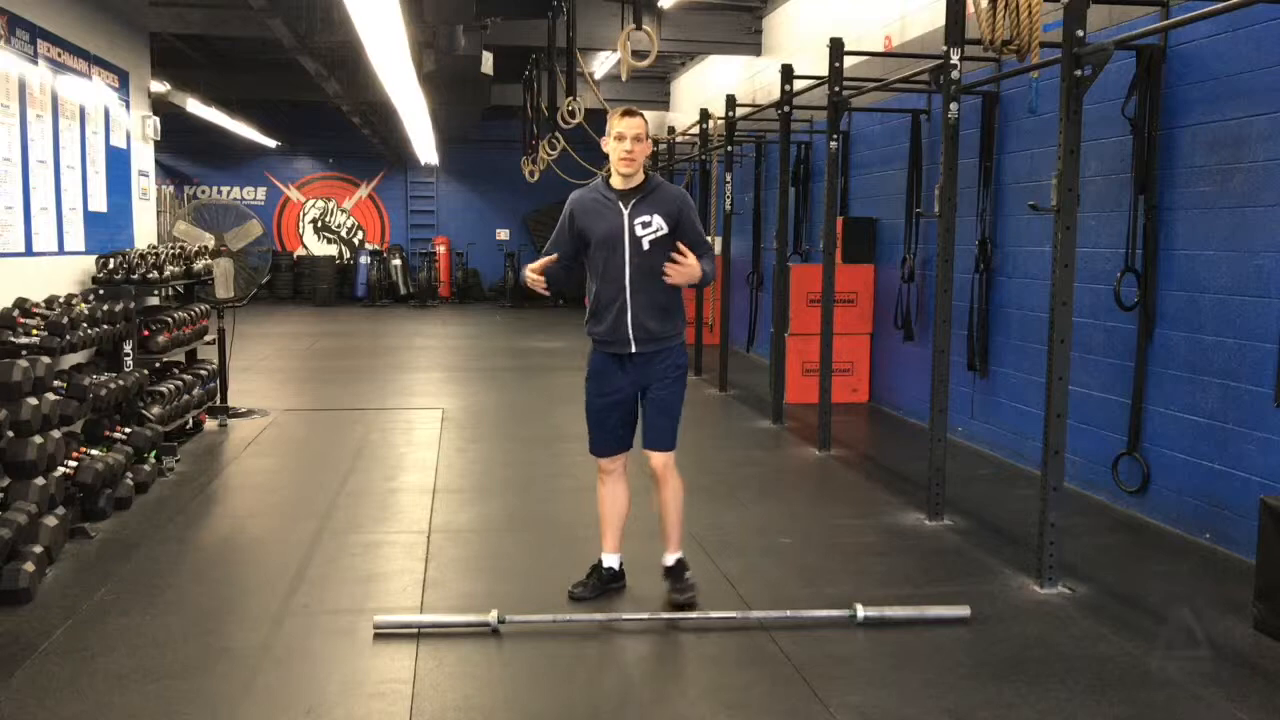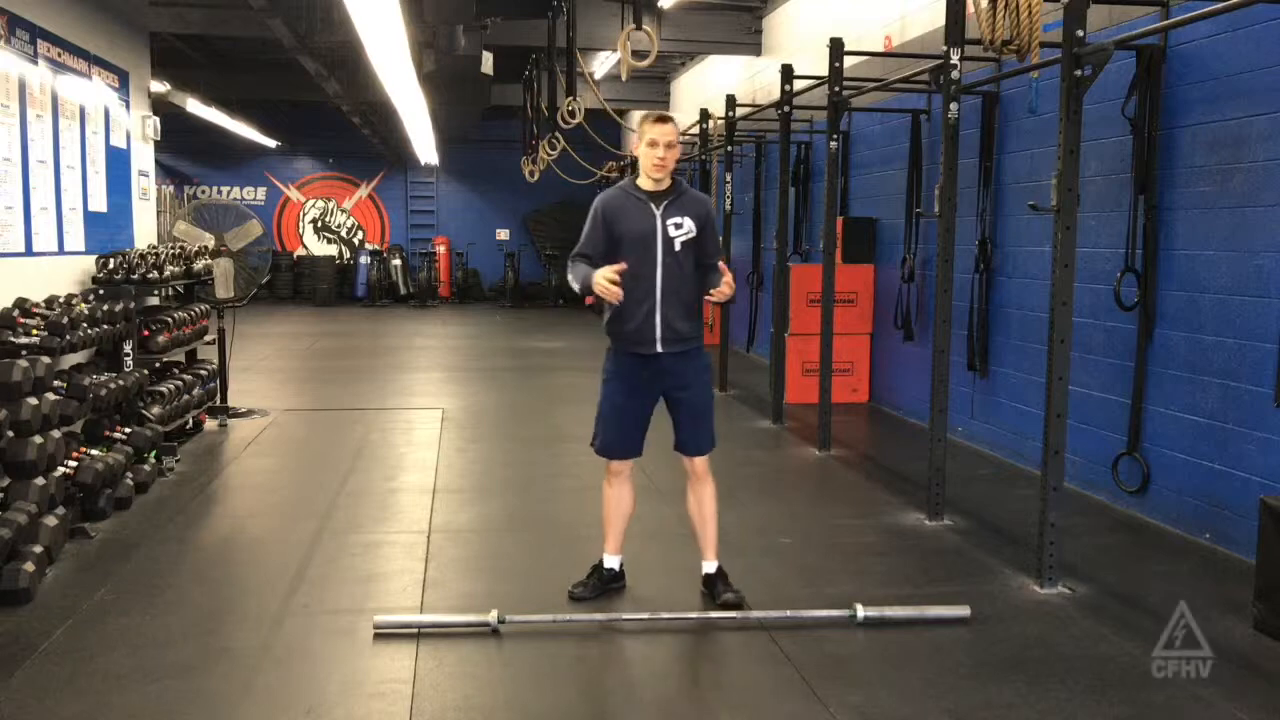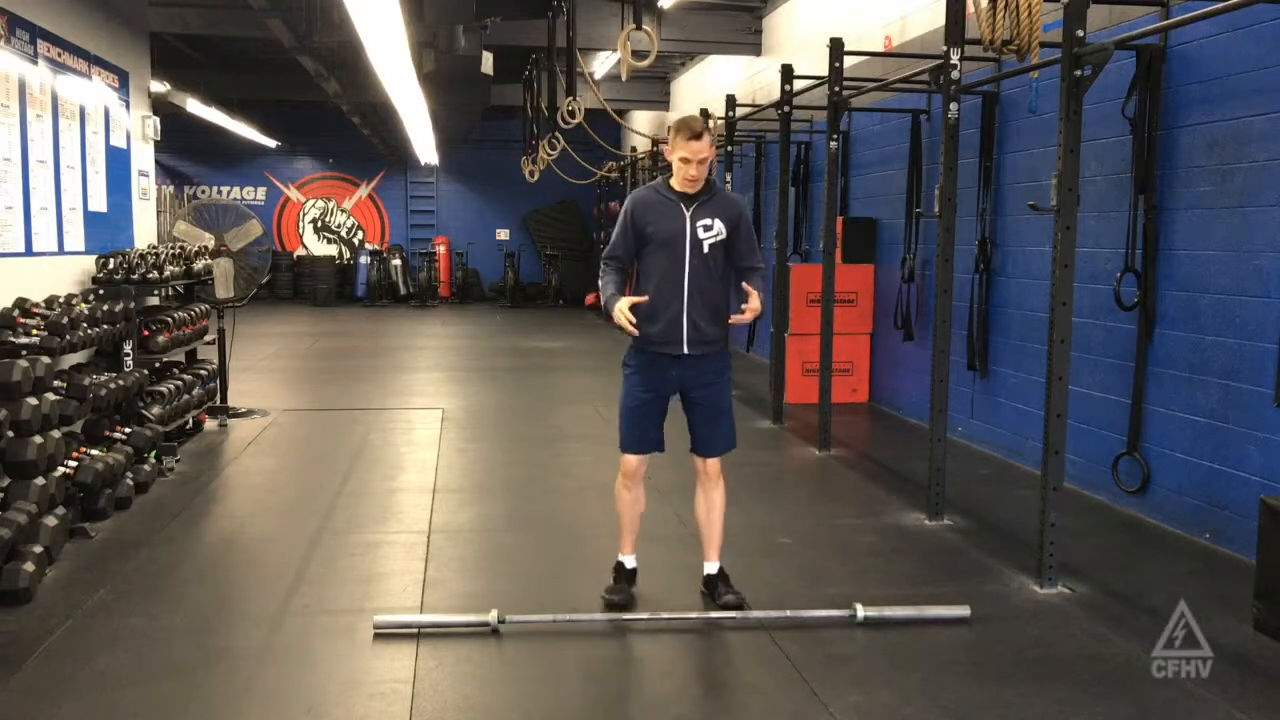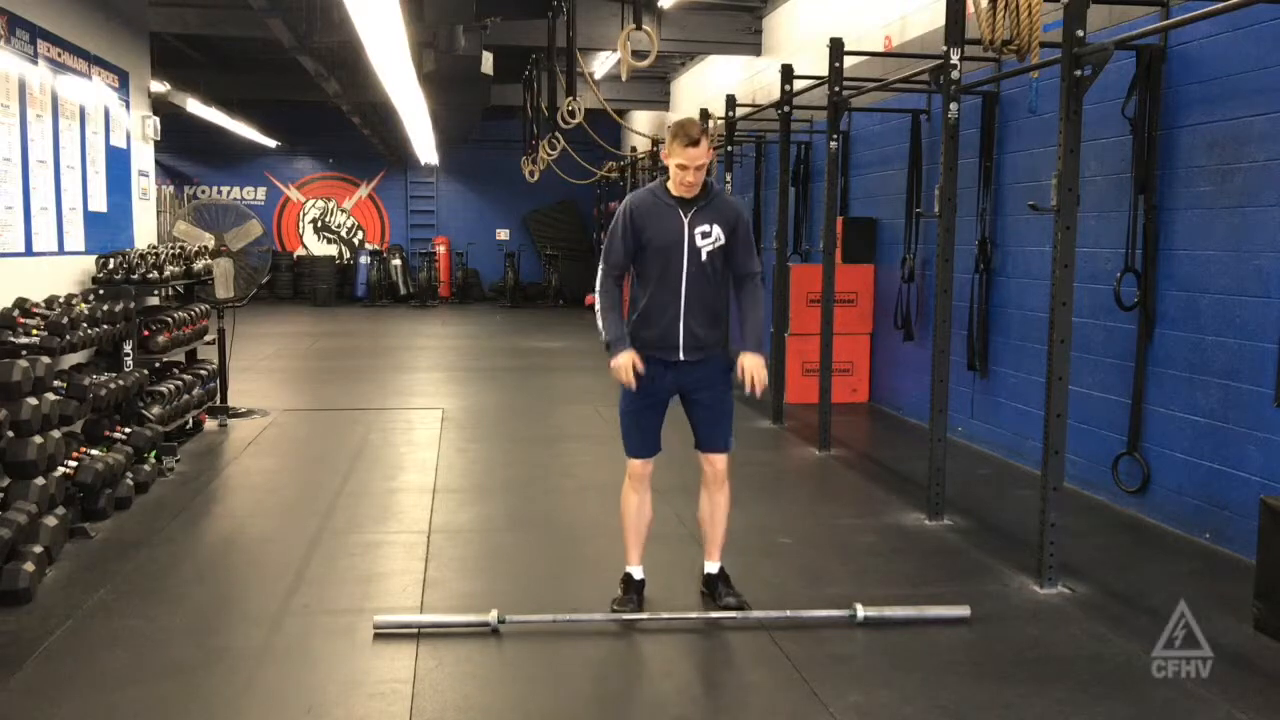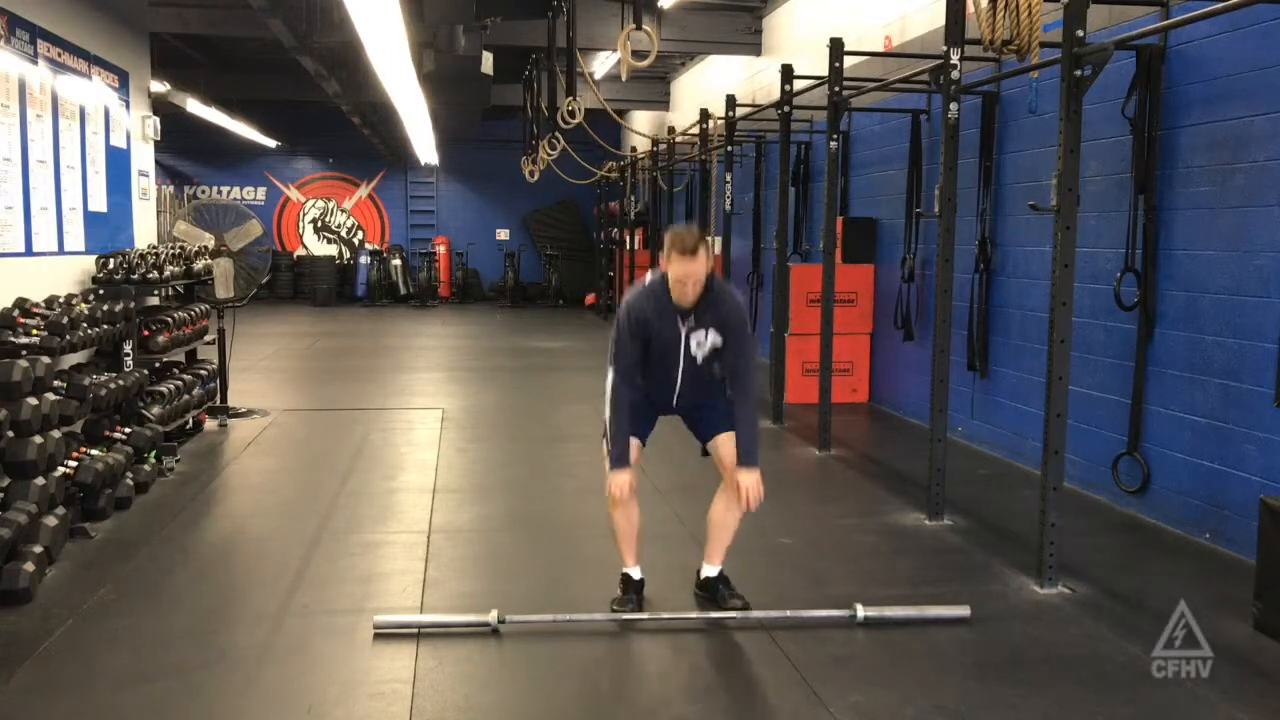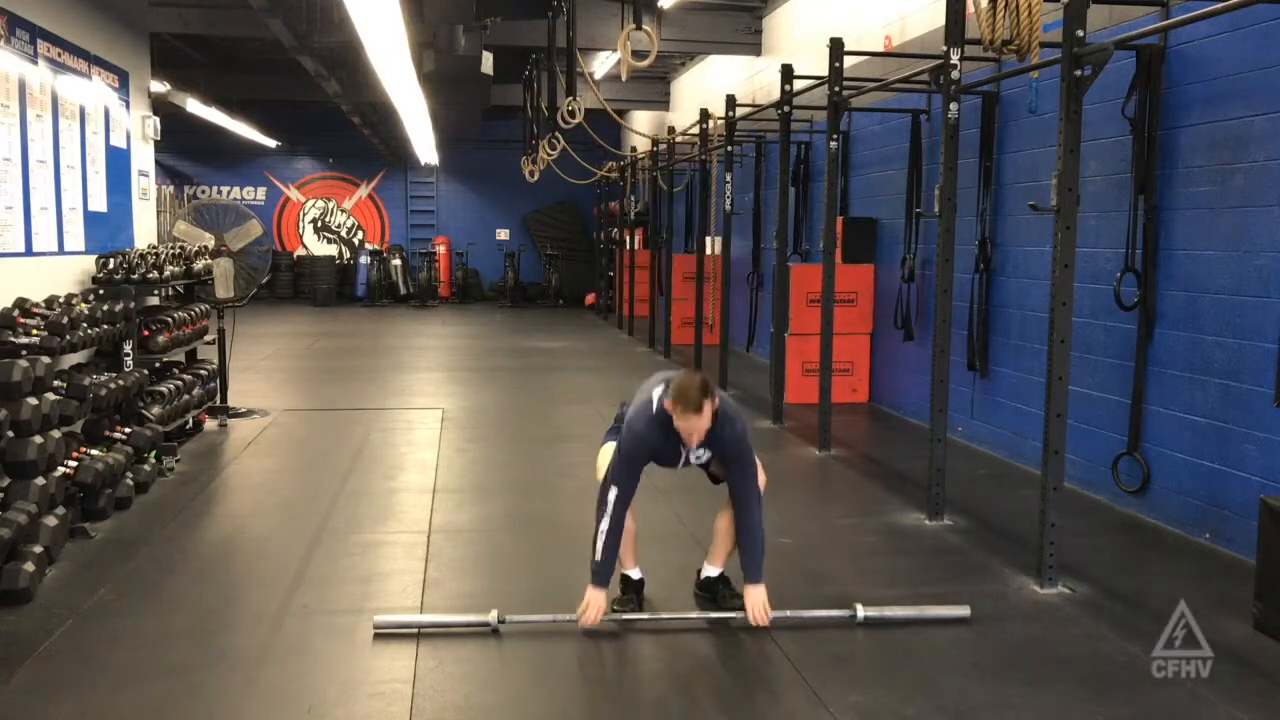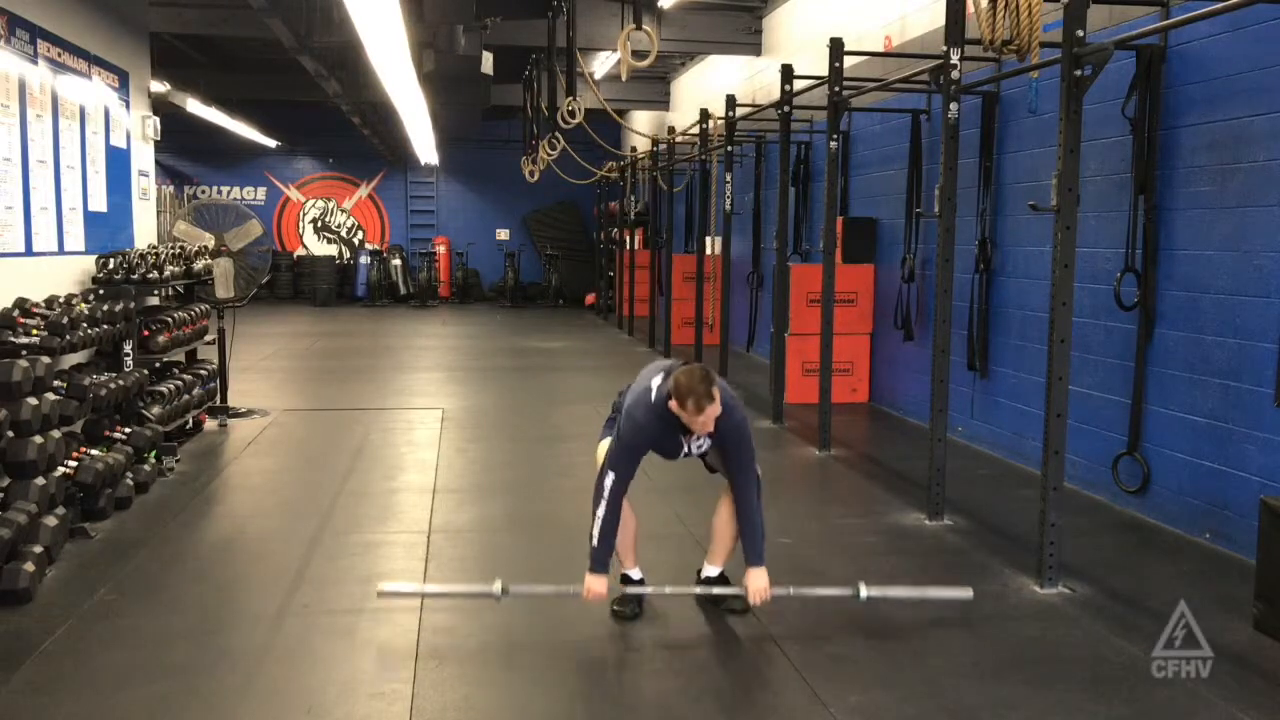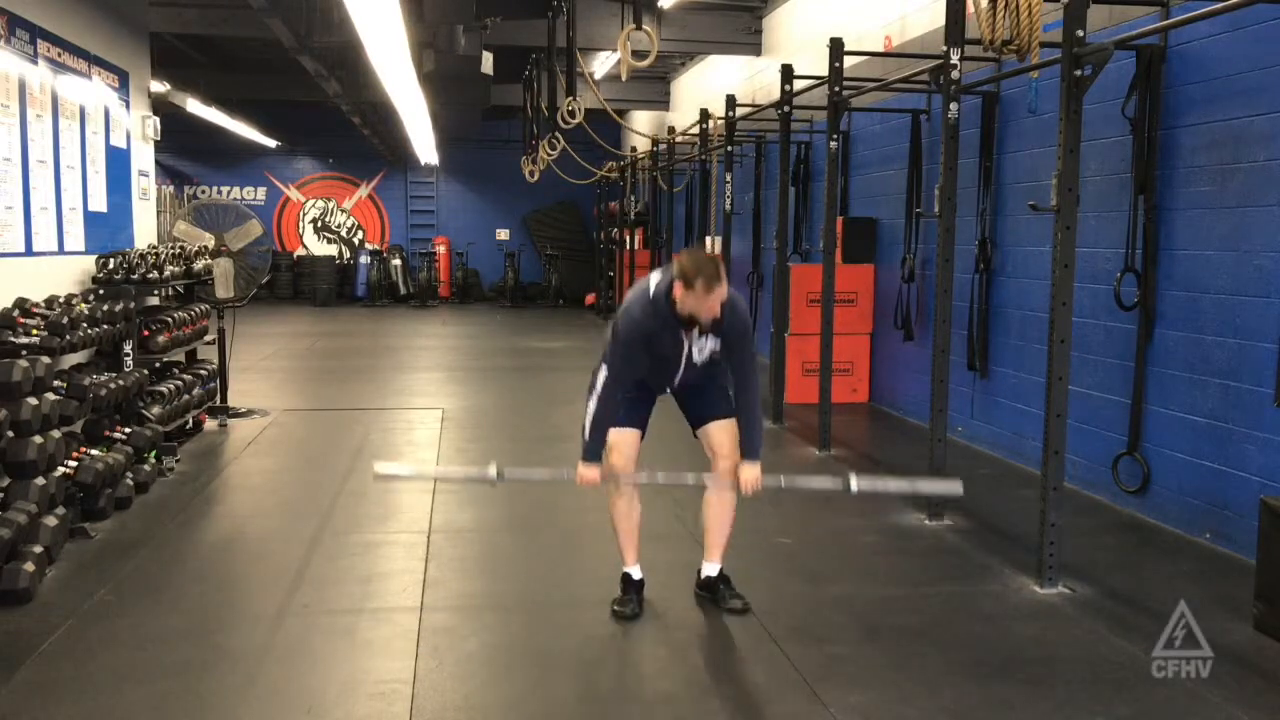
dt=0.3s
person 1, frame 1
left shoulder: (673, 200)
right shoulder: (583, 203)
left elbow: (707, 260)
right elbow: (561, 262)
left wrist: (697, 273)
right wrist: (535, 272)
left hip: (662, 352)
right hip: (607, 354)
left knee: (660, 462)
right knee: (608, 464)
left ankle: (674, 563)
right ankle: (610, 565)
person 1, frame 2
left shoulder: (697, 206)
right shoulder: (611, 204)
left elbow: (709, 268)
right elbow: (579, 264)
left wrist: (722, 285)
right wrist: (593, 279)
left hip: (687, 356)
right hip: (629, 357)
left knee: (699, 466)
right knee: (617, 466)
left ankle: (711, 570)
right ankle: (610, 567)
person 1, frame 3
left shoulder: (730, 208)
right shoulder: (641, 204)
left elbow: (750, 269)
right elbow: (612, 264)
left wrist: (752, 299)
right wrist: (614, 300)
left hip: (708, 358)
right hip: (649, 355)
left knee: (710, 468)
right knee: (632, 466)
left ankle: (713, 572)
right ankle: (626, 566)
person 1, frame 4
left shoulder: (730, 212)
right shoulder: (637, 207)
left elbow: (748, 281)
right elbow: (608, 278)
left wrist: (752, 346)
right wrist: (617, 342)
left hip: (709, 362)
right hip: (646, 360)
left knee: (717, 468)
right knee: (639, 471)
left ankle: (713, 572)
right ankle: (633, 576)
person 1, frame 5
left shoulder: (729, 306)
right shoulder: (639, 305)
left elbow: (743, 383)
right elbow: (621, 380)
left wrist: (749, 461)
right wrist: (618, 461)
left hip: (703, 390)
right hip: (644, 391)
left knee: (738, 473)
right knee: (621, 483)
left ankle: (710, 576)
right ankle: (632, 578)
person 1, frame 6
left shoulder: (731, 425)
right shoulder: (641, 426)
left elbow: (747, 500)
right elbow: (614, 500)
left wrist: (754, 581)
right wrist: (598, 583)
left knee: (754, 483)
right knee: (609, 477)
left ankle: (710, 577)
right ankle: (631, 579)
person 1, frame 7
left shoulder: (731, 414)
right shoulder: (640, 416)
left elbow: (747, 487)
right elbow: (610, 488)
left wrist: (755, 564)
right wrist: (597, 569)
right hip: (633, 415)
left knee: (747, 476)
right knee: (611, 477)
left ankle: (712, 576)
right ankle: (632, 578)
person 1, frame 8
left shoulder: (732, 312)
right shoulder: (640, 309)
left elbow: (744, 381)
right elbow: (607, 378)
left wrist: (750, 456)
right wrist: (590, 458)
left hip: (699, 376)
right hip: (637, 378)
left knee: (726, 458)
right knee: (620, 465)
left ankle: (711, 575)
right ankle: (632, 577)
